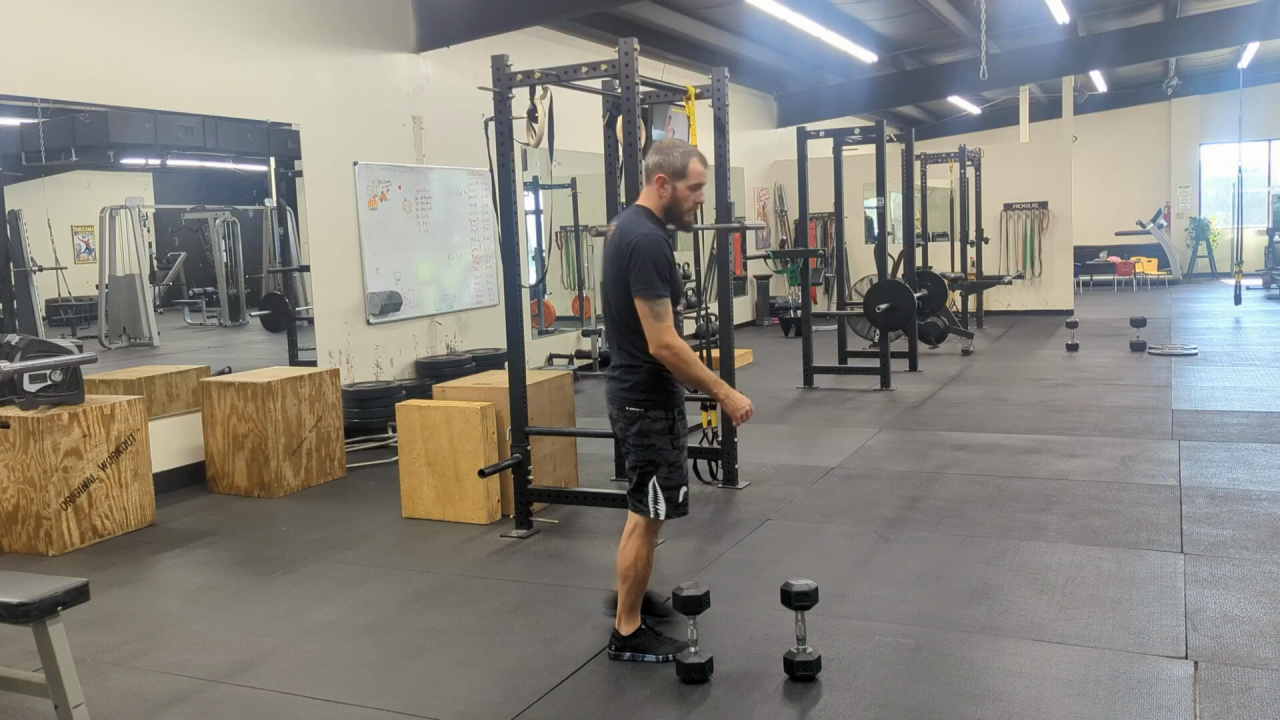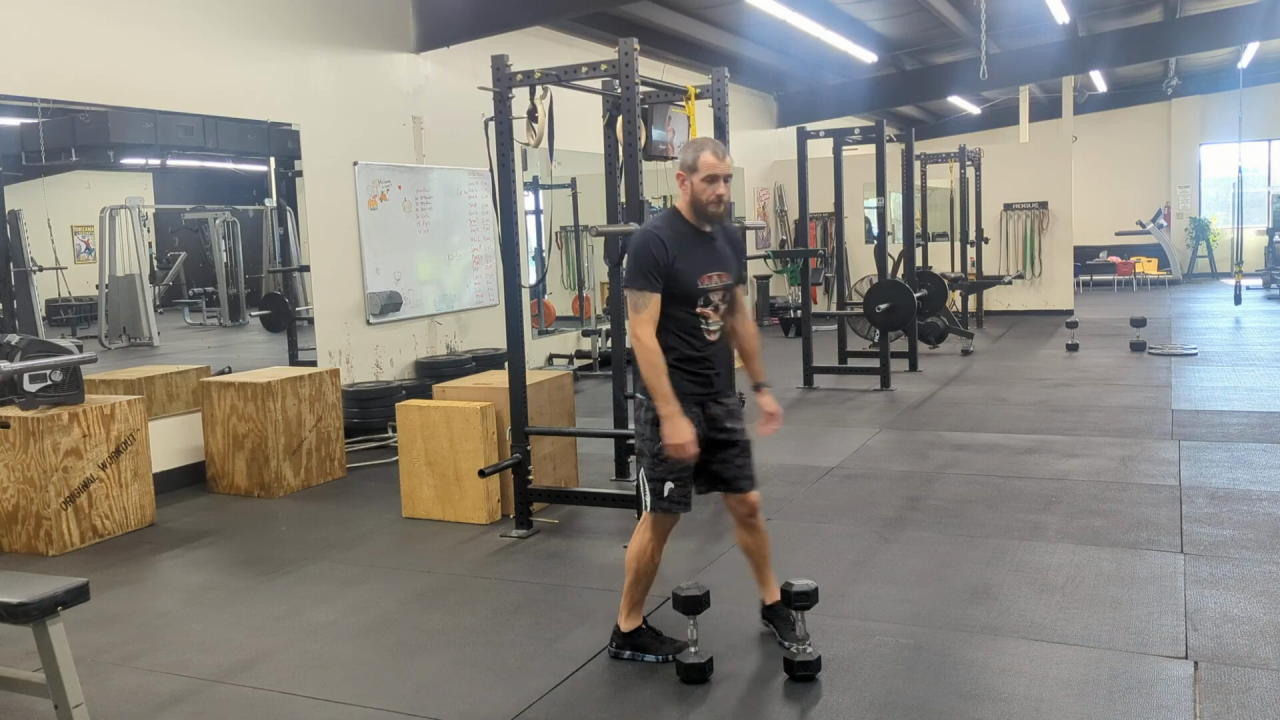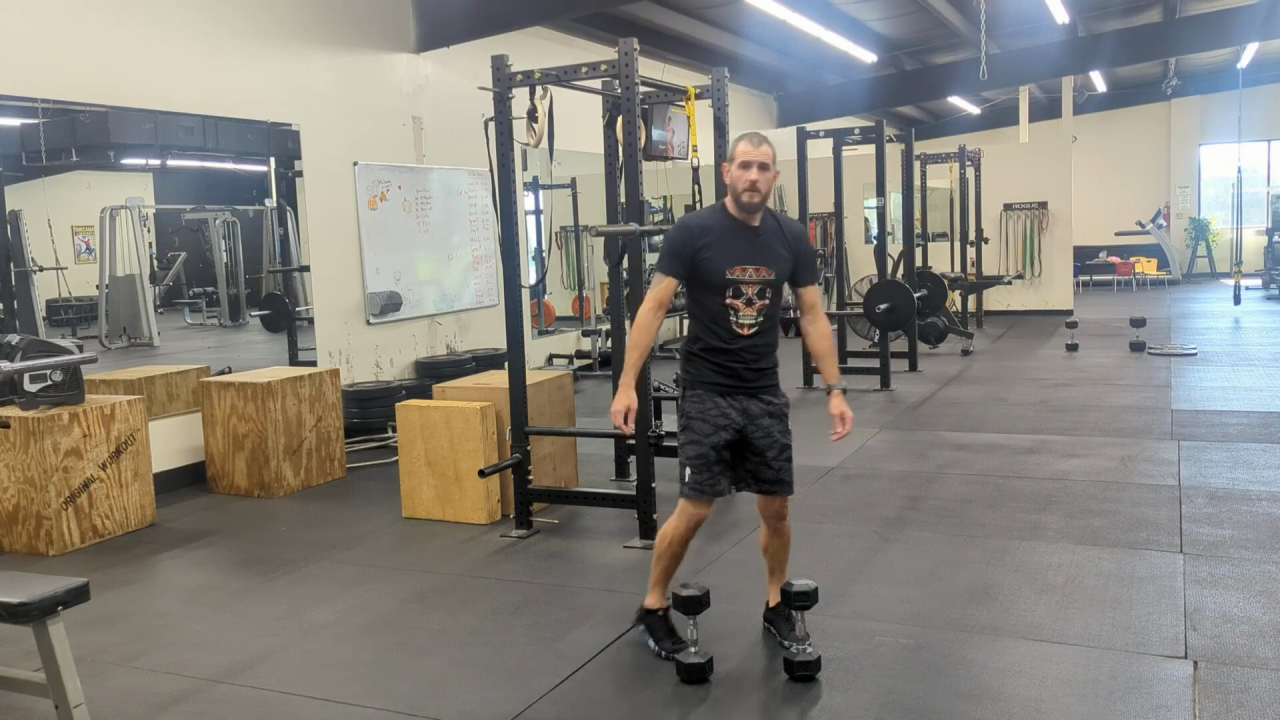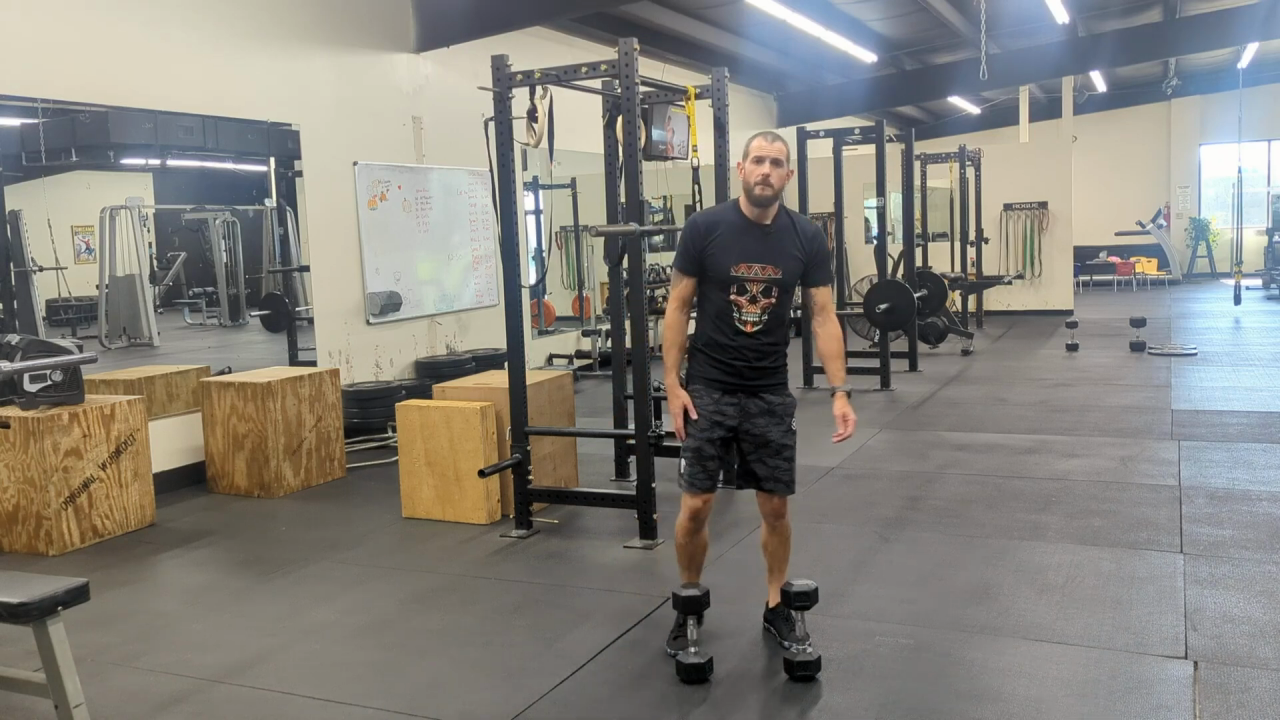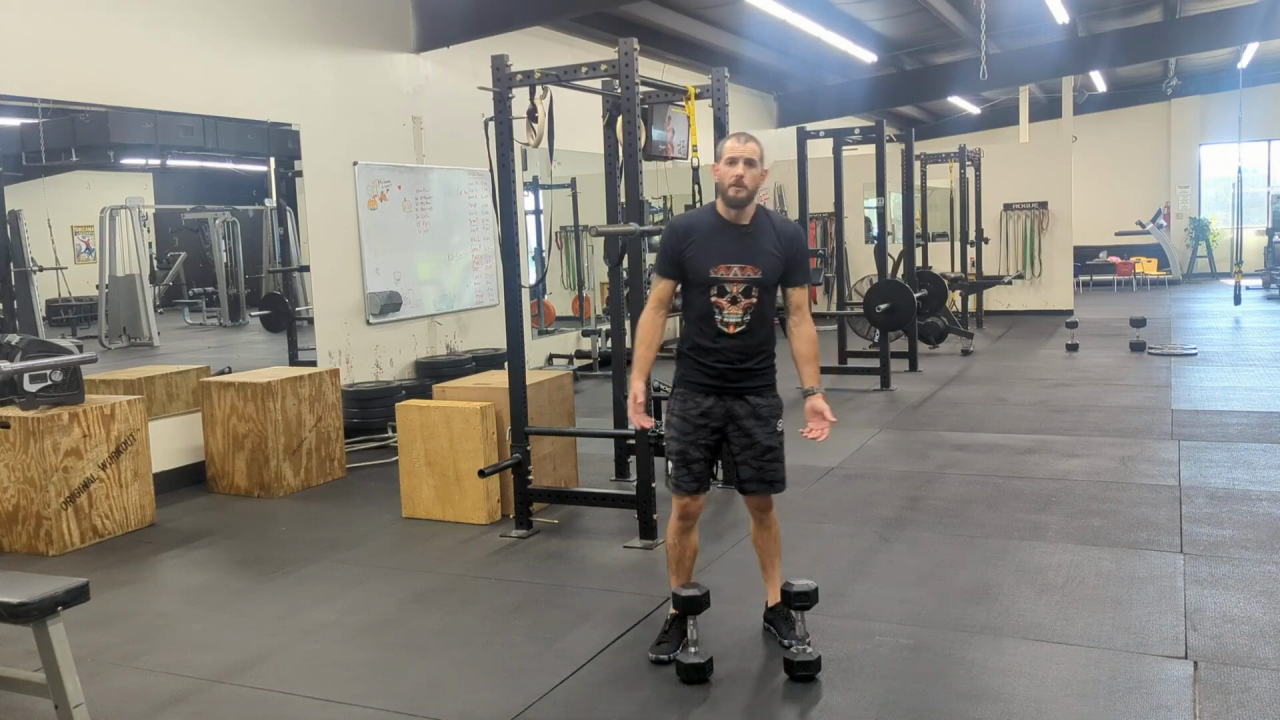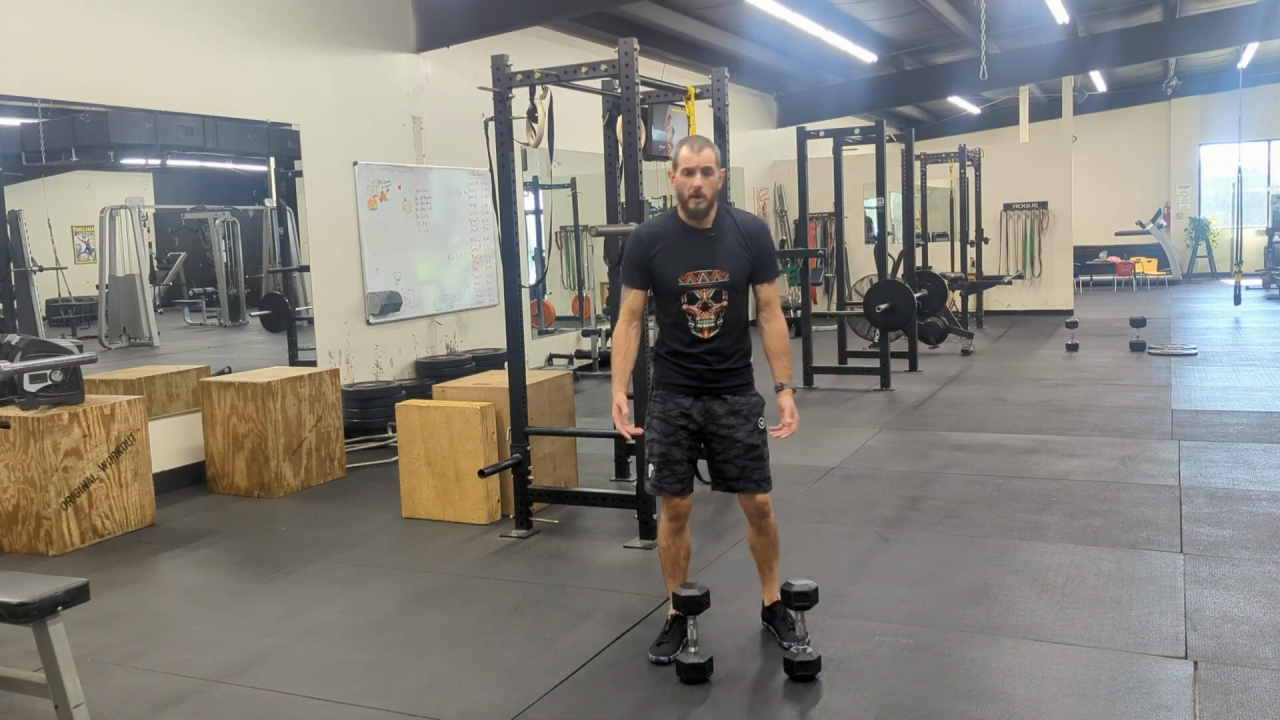
dt=0.3s
person 1, frame 1
left shoulder: (640, 232)
right shoulder: (643, 242)
right elbow: (663, 343)
right wrist: (723, 393)
left hip: (653, 396)
right hip: (646, 402)
left knee: (658, 505)
right knee: (649, 516)
left ankle: (633, 594)
right ankle: (627, 632)
person 1, frame 2
left shoulder: (727, 237)
right shoulder: (653, 240)
left elbow: (739, 318)
right elbow: (643, 335)
left wrist: (761, 388)
right wrist: (670, 416)
left hip: (716, 399)
right hip: (672, 404)
left knee: (747, 505)
right knee: (661, 518)
left ankle: (770, 603)
right ankle: (628, 630)
person 1, frame 3
left shoulder: (791, 236)
right shoulder: (694, 231)
left elbow: (812, 315)
right elbow: (654, 307)
left wrist: (835, 389)
right wrist: (628, 385)
left hip: (764, 394)
right hip: (706, 393)
left knee: (776, 509)
right knee: (694, 510)
left ankle: (774, 606)
right ankle: (654, 608)
person 1, frame 4
left shoulder: (807, 237)
right shoulder: (705, 227)
left elbow: (823, 318)
right elbow: (677, 308)
left wrist: (840, 392)
right wrist: (673, 384)
left hip: (770, 393)
right hip: (709, 389)
left knee: (775, 508)
right knee: (695, 506)
left ankle: (775, 605)
person 1, frame 5
left shoulder: (785, 236)
right shoulder: (684, 231)
left elbow: (799, 317)
right elbow: (656, 309)
left wrist: (813, 391)
right wrist: (638, 379)
left hip: (757, 394)
right hip: (694, 393)
left knee: (763, 504)
right knee: (685, 507)
left ankle: (775, 606)
right ankle: (678, 614)
person 1, frame 6
left shoulder: (750, 232)
right shoulder: (648, 240)
left elbow: (770, 312)
right elbow: (630, 321)
left wrist: (784, 387)
right wrist: (619, 391)
left hip: (736, 394)
right hip: (672, 396)
left knee: (758, 505)
right knee: (674, 509)
left ankle: (773, 603)
right ankle: (679, 615)
